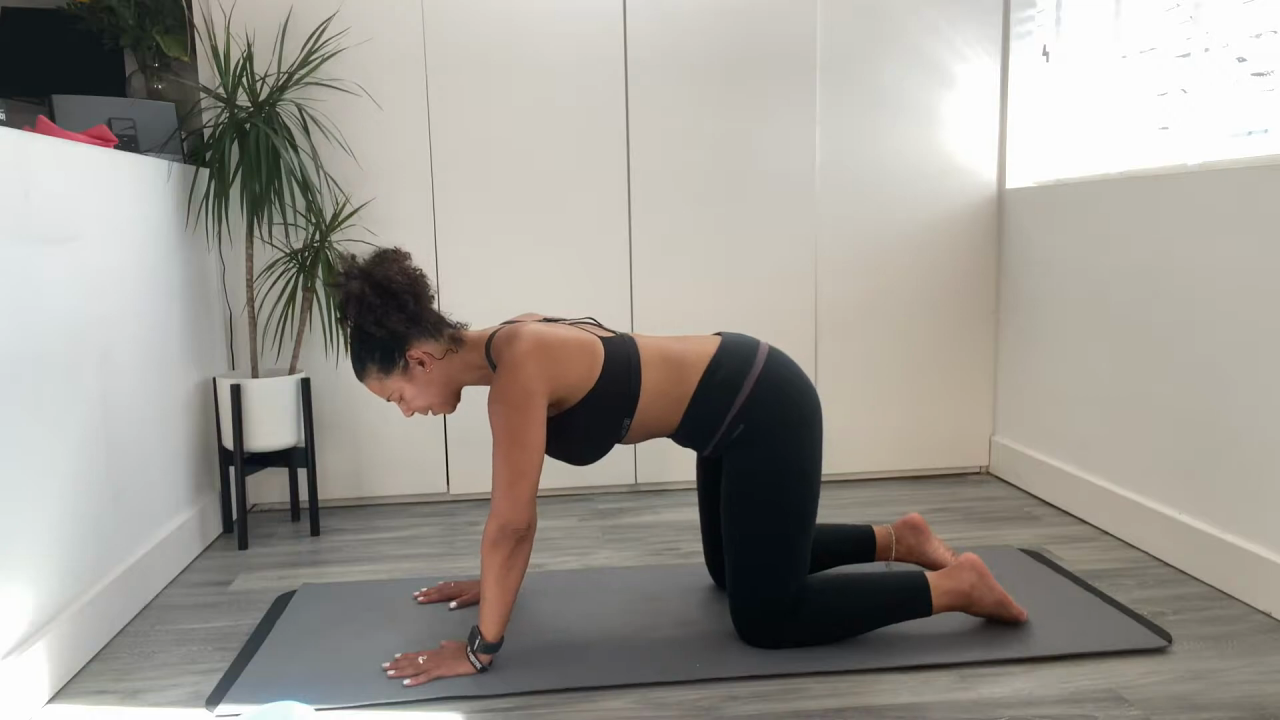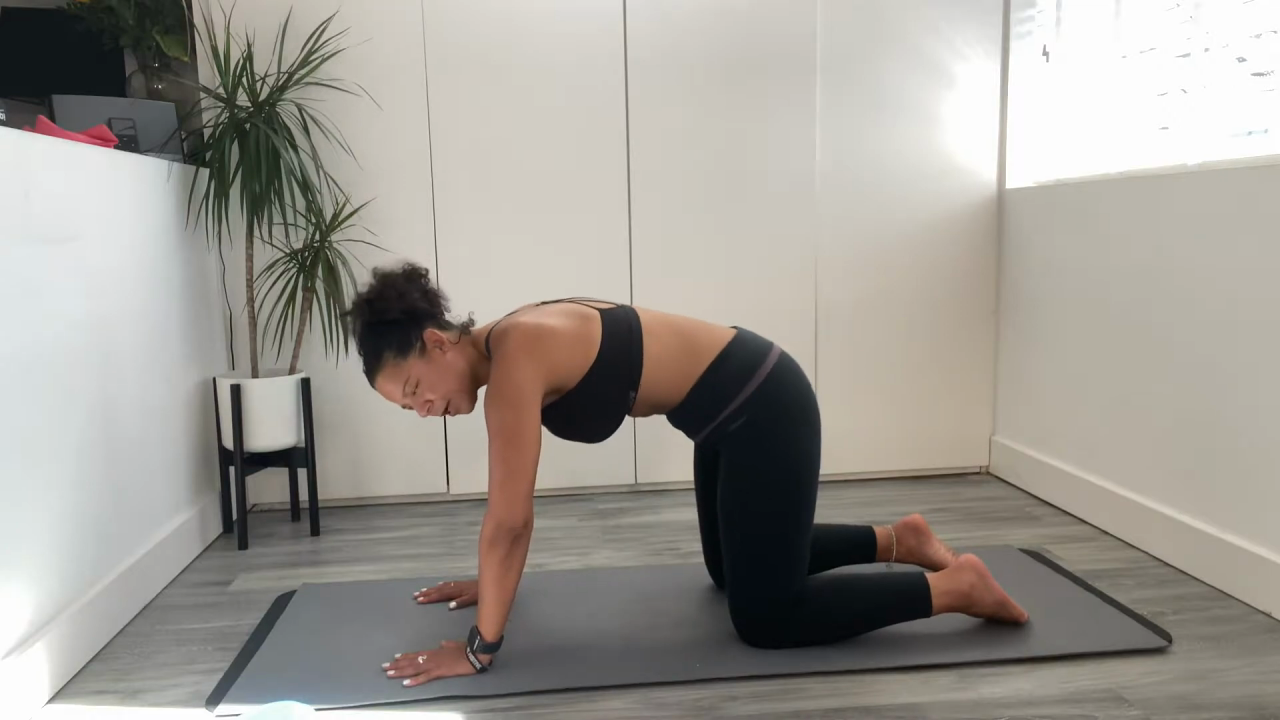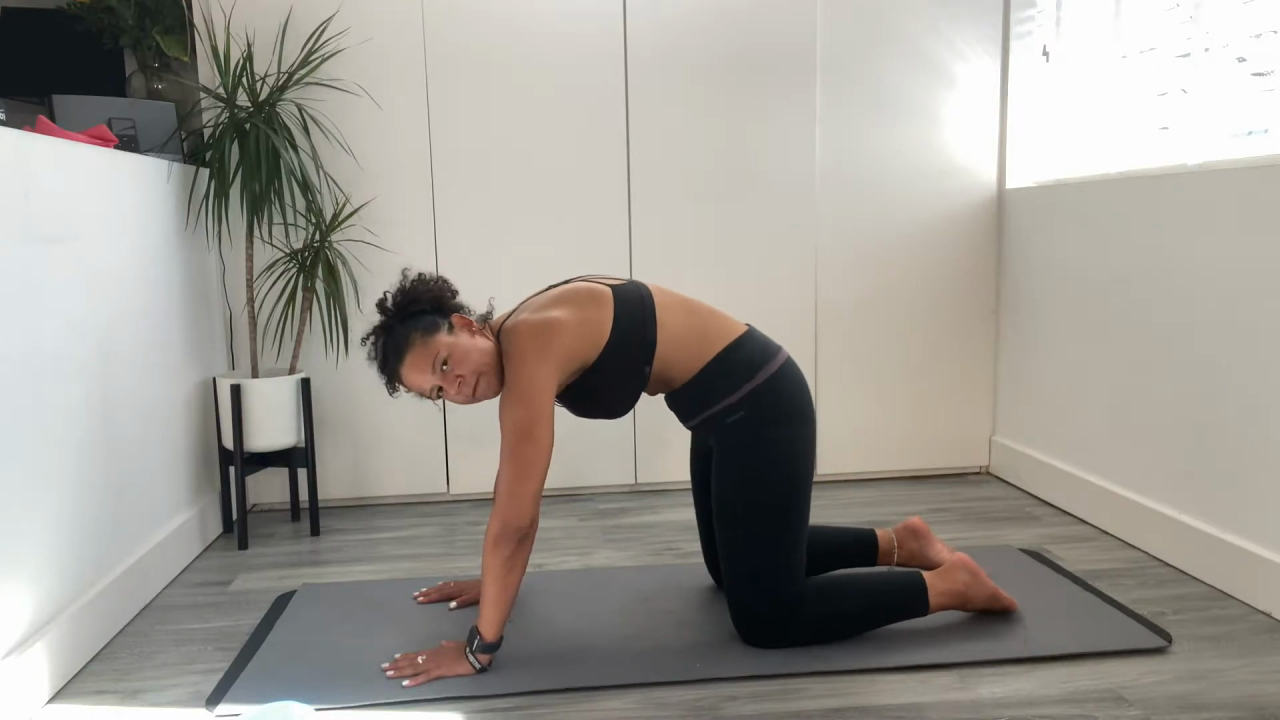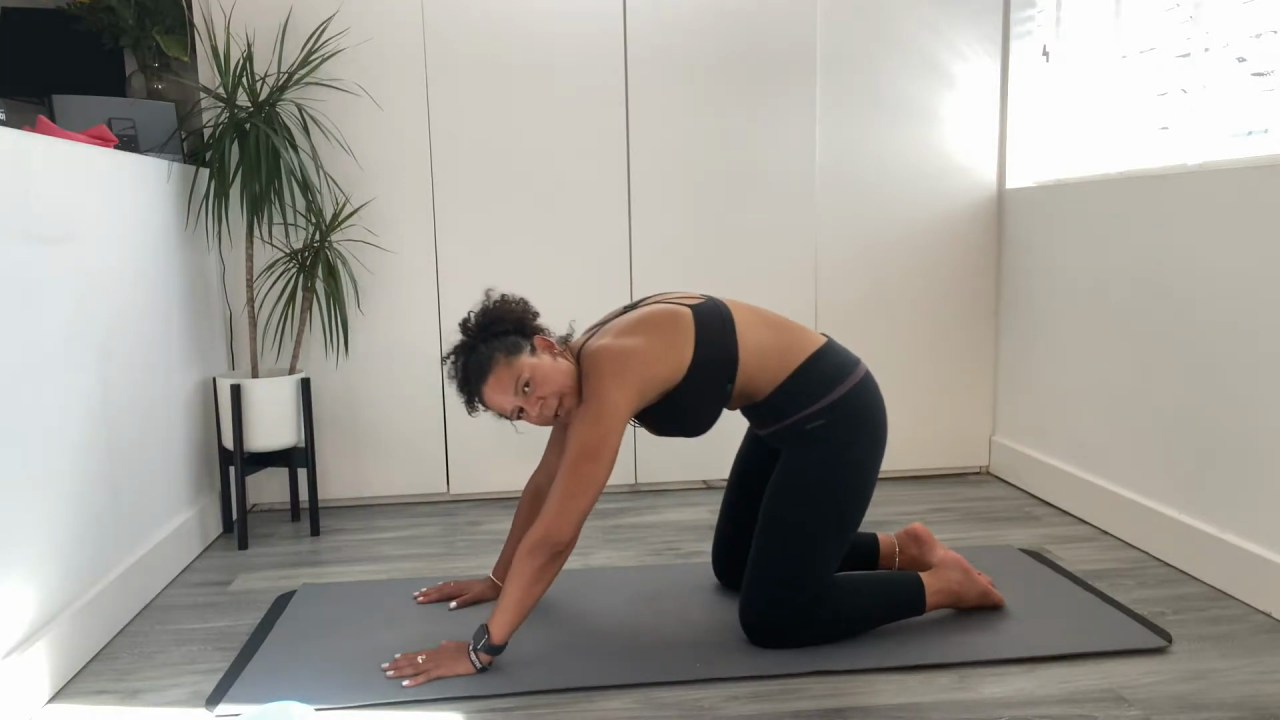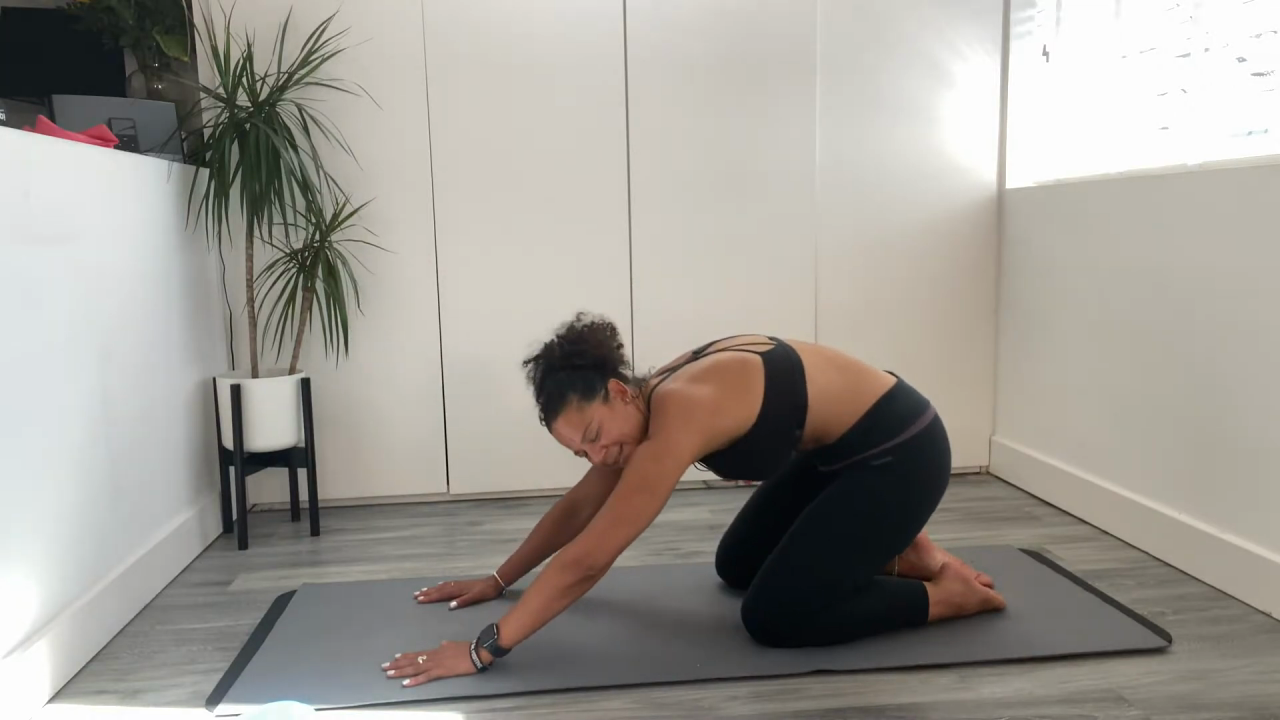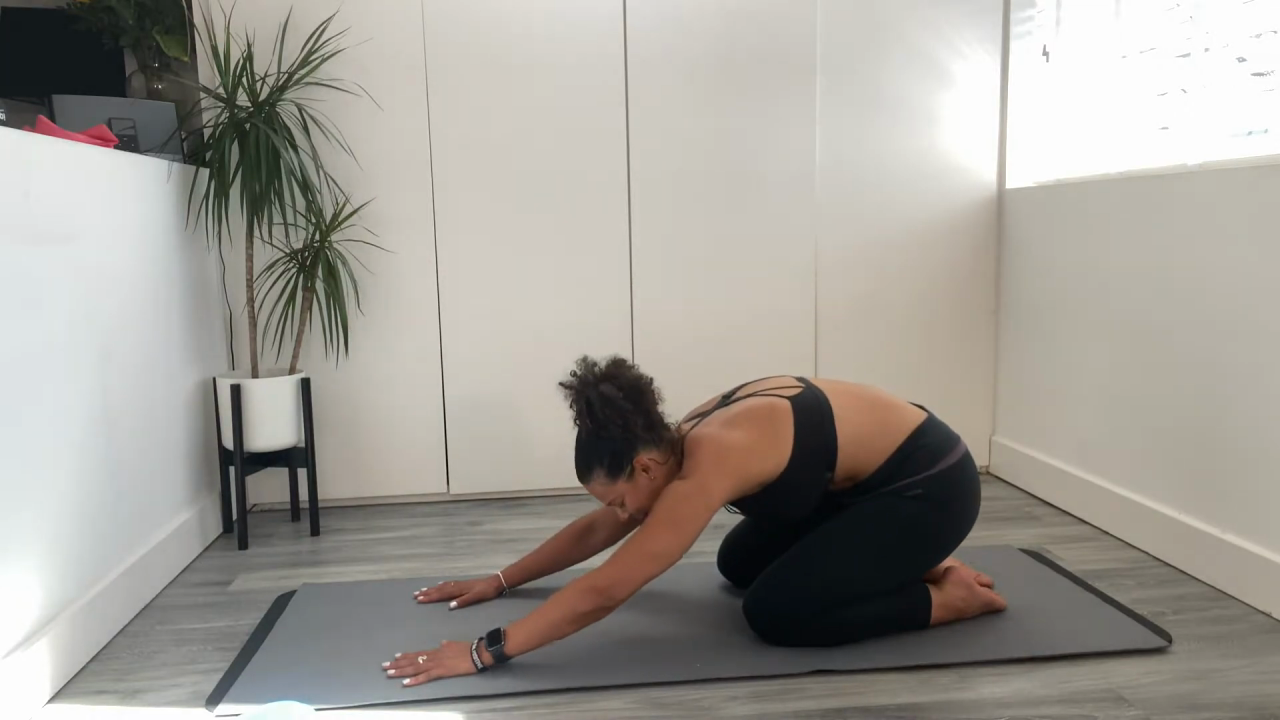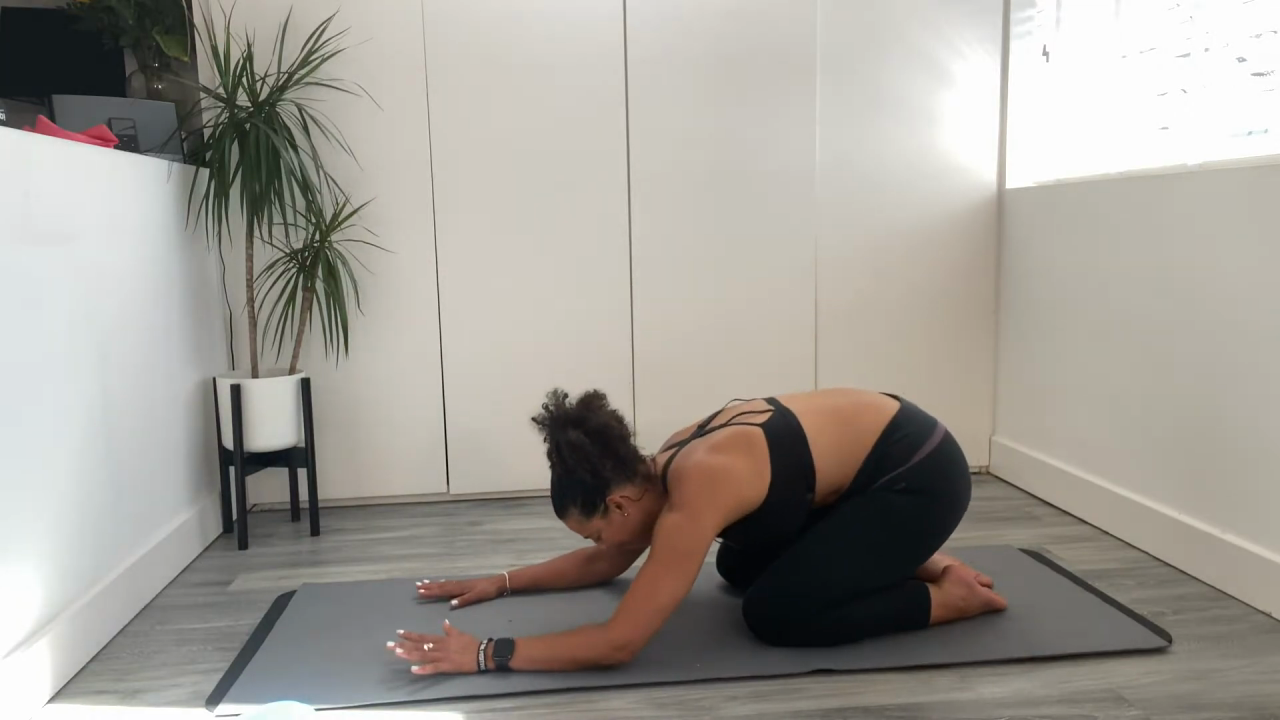
dt=0.7s
person 1, frame 1
left shoulder: (518, 368)
right shoulder: (510, 346)
left elbow: (513, 521)
right elbow: (511, 502)
left wrist: (478, 648)
right wrist: (490, 582)
left hip: (766, 410)
right hip: (737, 400)
left knee: (767, 617)
right knee: (732, 569)
left ankle: (956, 585)
right ankle: (895, 538)
person 1, frame 2
left shoulder: (514, 357)
right shoulder: (516, 345)
left elbow: (509, 518)
right elbow: (512, 509)
left wrist: (480, 646)
right wrist: (490, 582)
left hip: (765, 409)
right hip: (734, 405)
left knee: (766, 618)
right knee: (731, 570)
left ankle: (954, 587)
right ankle: (896, 540)
person 1, frame 3
left shoulder: (529, 346)
right shoulder: (525, 339)
left elbow: (516, 518)
right elbow: (512, 483)
left wrist: (479, 646)
right wrist: (490, 581)
left hip: (759, 404)
right hip: (728, 406)
left knee: (766, 616)
right knee: (731, 566)
left ankle: (948, 584)
right ankle: (897, 543)
person 1, frame 4
left shoulder: (611, 371)
right shoulder: (579, 365)
left elbow: (555, 534)
right elbow: (544, 485)
left wrist: (482, 648)
right wrist: (498, 580)
left hip: (836, 414)
right hip: (787, 414)
left knee: (772, 618)
right knee: (734, 568)
left ankle: (942, 583)
right ankle: (901, 549)
person 1, frame 5
left shoulder: (679, 417)
right shoulder: (651, 401)
left elbow: (587, 561)
right elbow: (579, 505)
left wrist: (483, 649)
right wrist: (498, 580)
left hip: (902, 454)
right hip: (841, 448)
left knee: (773, 616)
right knee: (738, 567)
left ankle: (947, 594)
right ankle: (900, 552)
person 1, frame 6
left shoulder: (707, 466)
right shoulder: (682, 442)
left elbow: (604, 592)
right elbow: (595, 530)
left wrist: (484, 651)
right wrist: (501, 580)
left hip: (932, 485)
right hip: (872, 472)
left knee: (775, 612)
right knee: (740, 563)
left ankle: (946, 596)
right ankle: (906, 559)
person 1, frame 7
left shoulder: (692, 501)
right shoulder: (664, 469)
left elbow: (620, 643)
right elbow: (608, 563)
left wrist: (488, 654)
right wrist: (502, 582)
left hip: (922, 476)
right hip: (876, 455)
left knee: (775, 613)
right knee: (739, 568)
left ankle: (945, 597)
right ankle: (908, 557)
